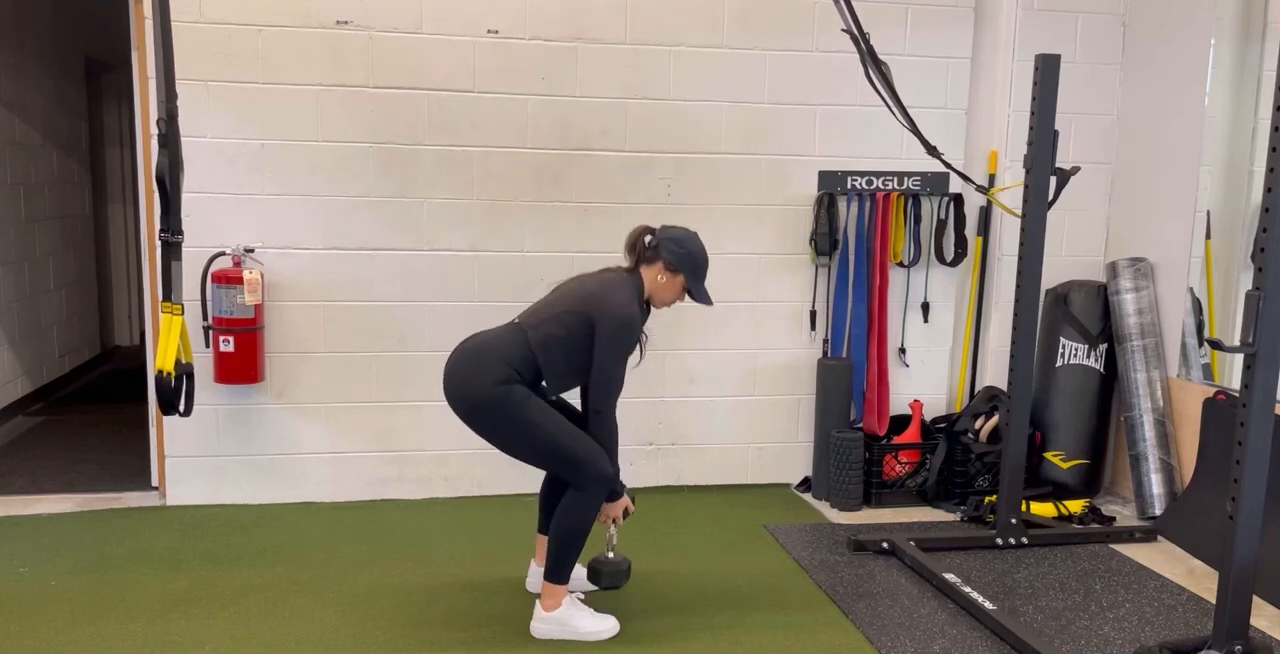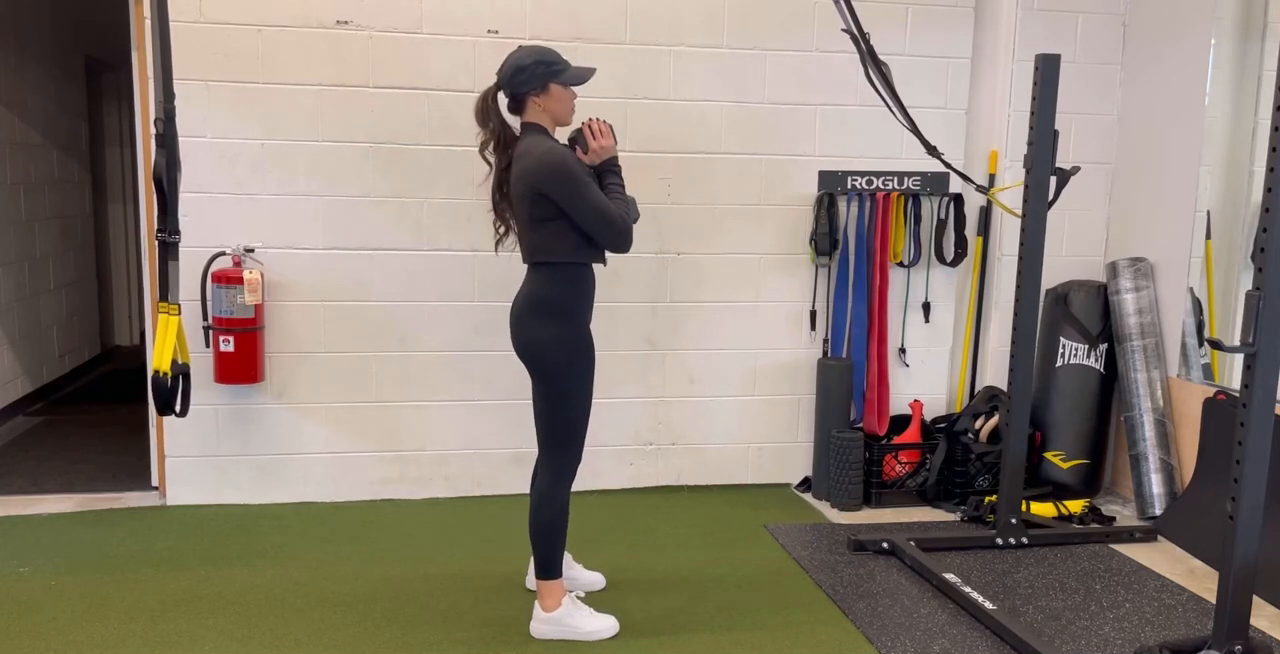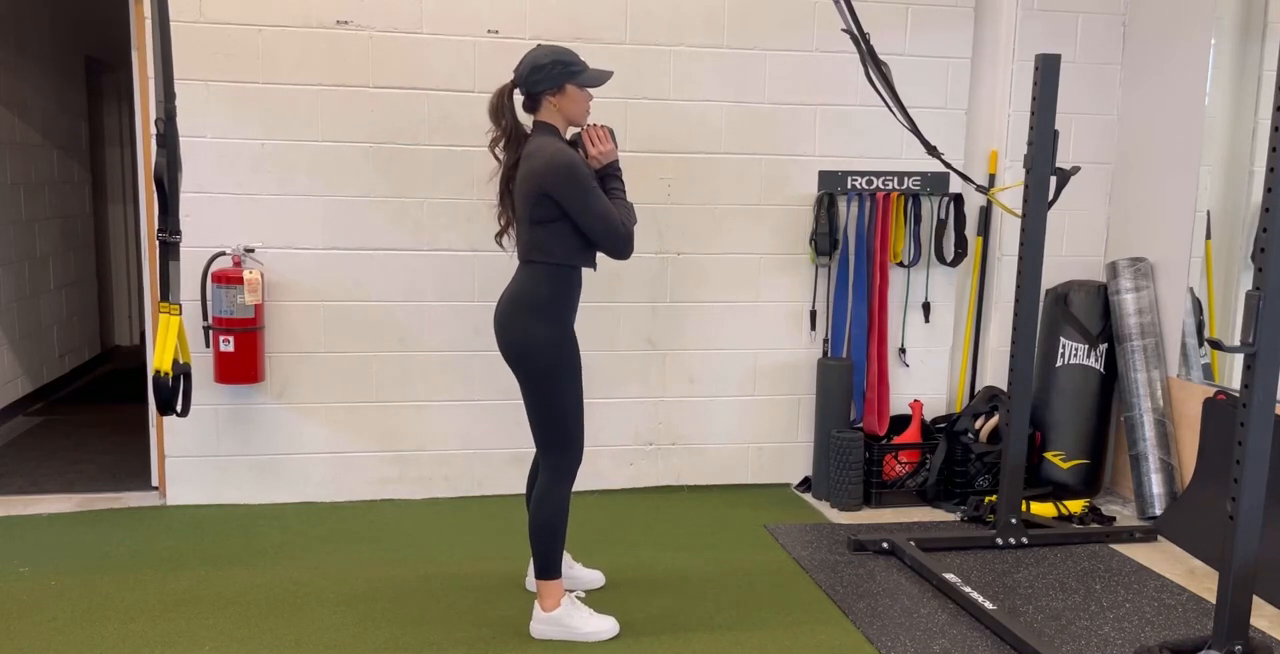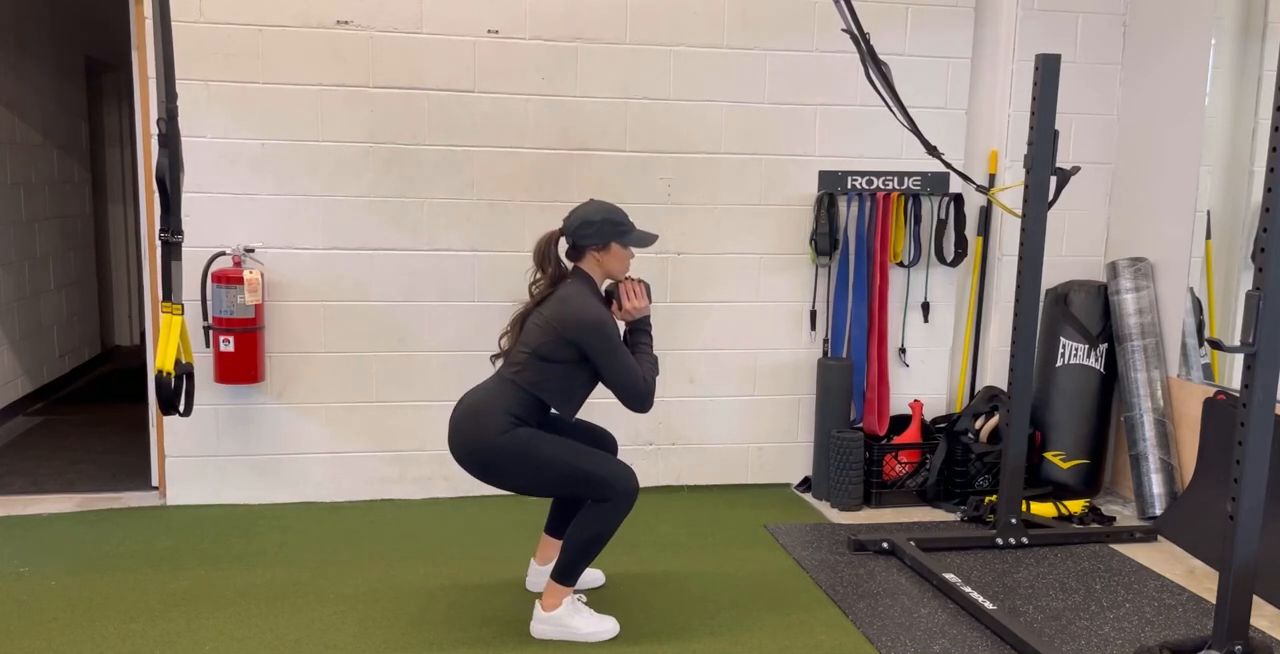
dt=1s
person 1, frame 1
left shoulder: (612, 285)
right shoulder: (622, 307)
left elbow: (592, 395)
right elbow: (601, 405)
left wrist: (608, 480)
right wrist: (613, 489)
left hip: (483, 367)
right hip: (484, 382)
left knee: (573, 448)
right knee: (591, 473)
left ankle: (546, 564)
right ankle: (552, 609)
person 1, frame 2
left shoulder: (532, 153)
right shoulder: (548, 158)
left elbow: (585, 216)
right elbow: (618, 233)
left wrist: (592, 167)
right wrist: (608, 166)
left hip: (548, 310)
right hip: (555, 317)
left knee: (556, 449)
right knee: (560, 456)
left ankle: (548, 564)
right ankle: (551, 607)
person 1, frame 3
left shoulder: (540, 152)
right shoulder: (557, 160)
left elbow: (584, 223)
right elbow: (618, 242)
left wrist: (595, 172)
right wrist: (608, 172)
left hip: (531, 314)
right hip: (538, 321)
left knee: (556, 447)
right knee: (562, 455)
left ankle: (548, 563)
right ankle: (550, 607)
person 1, frame 4
left shoulder: (570, 294)
right shoulder: (585, 313)
left elbow: (618, 371)
right elbow: (640, 396)
left wrist: (621, 324)
right wrist: (639, 325)
left hip: (488, 420)
right hip: (489, 436)
left knee: (599, 448)
right knee: (617, 483)
left ankle: (546, 562)
right ankle: (553, 608)
